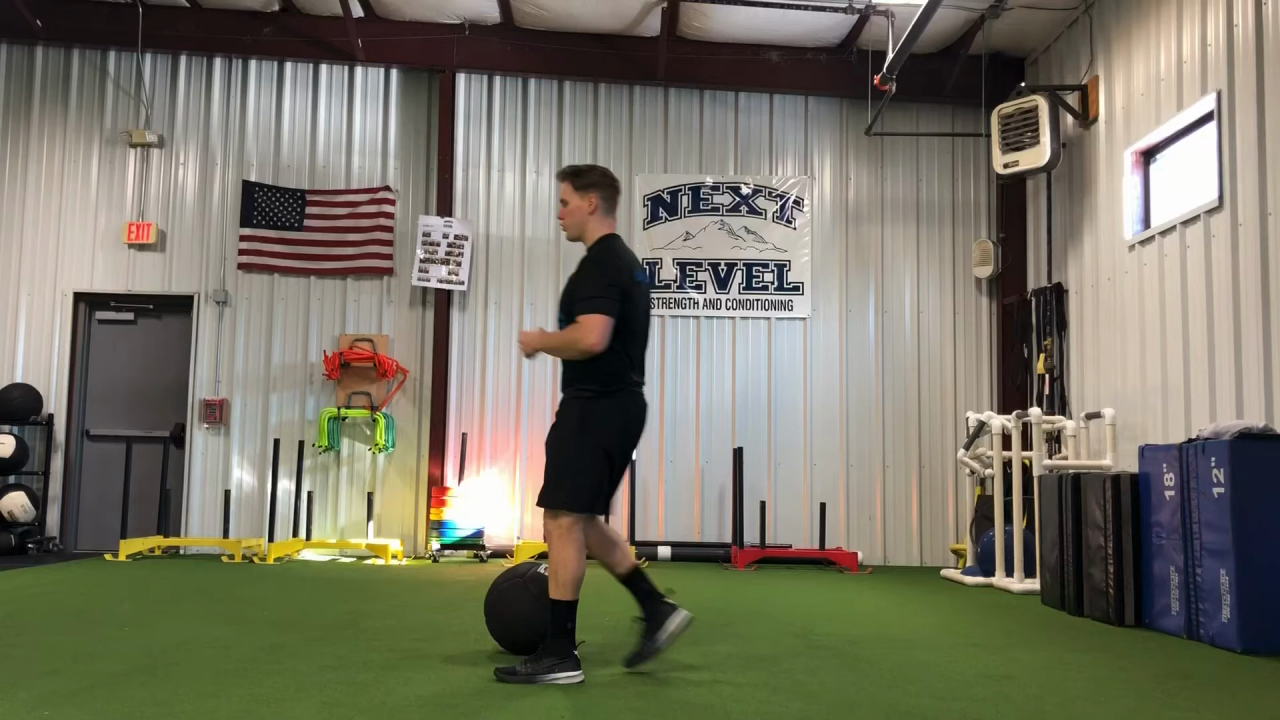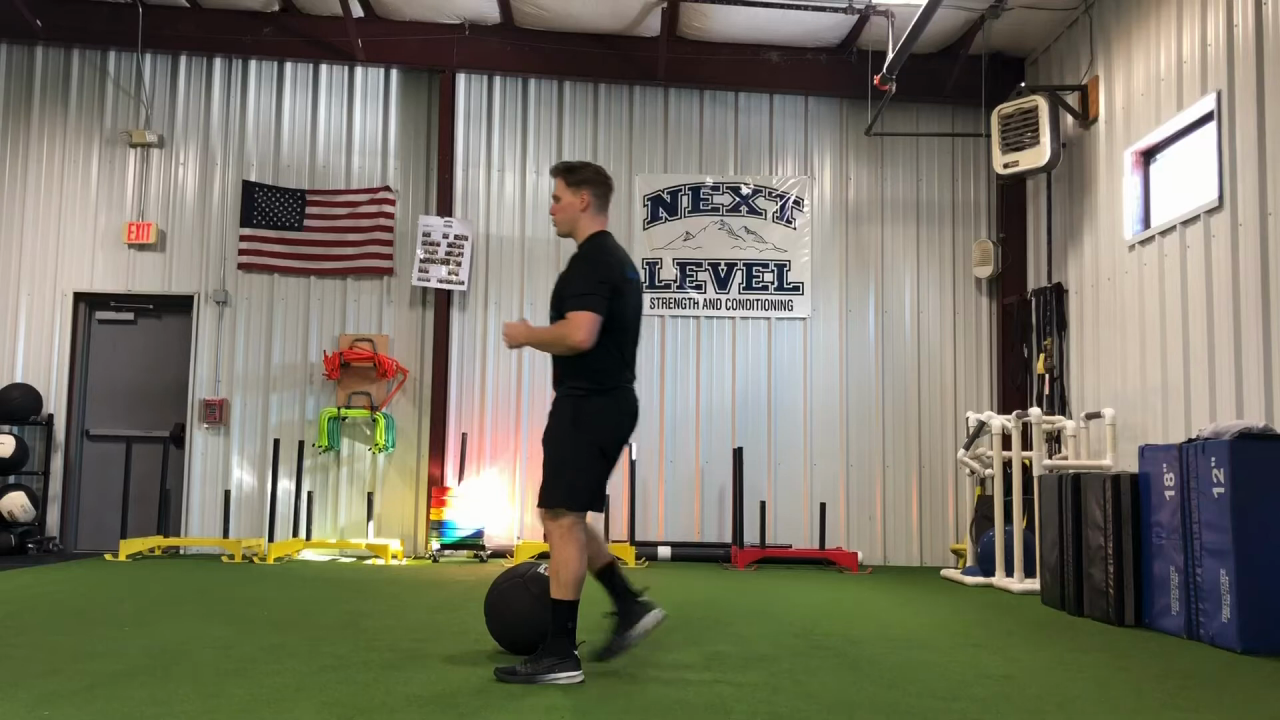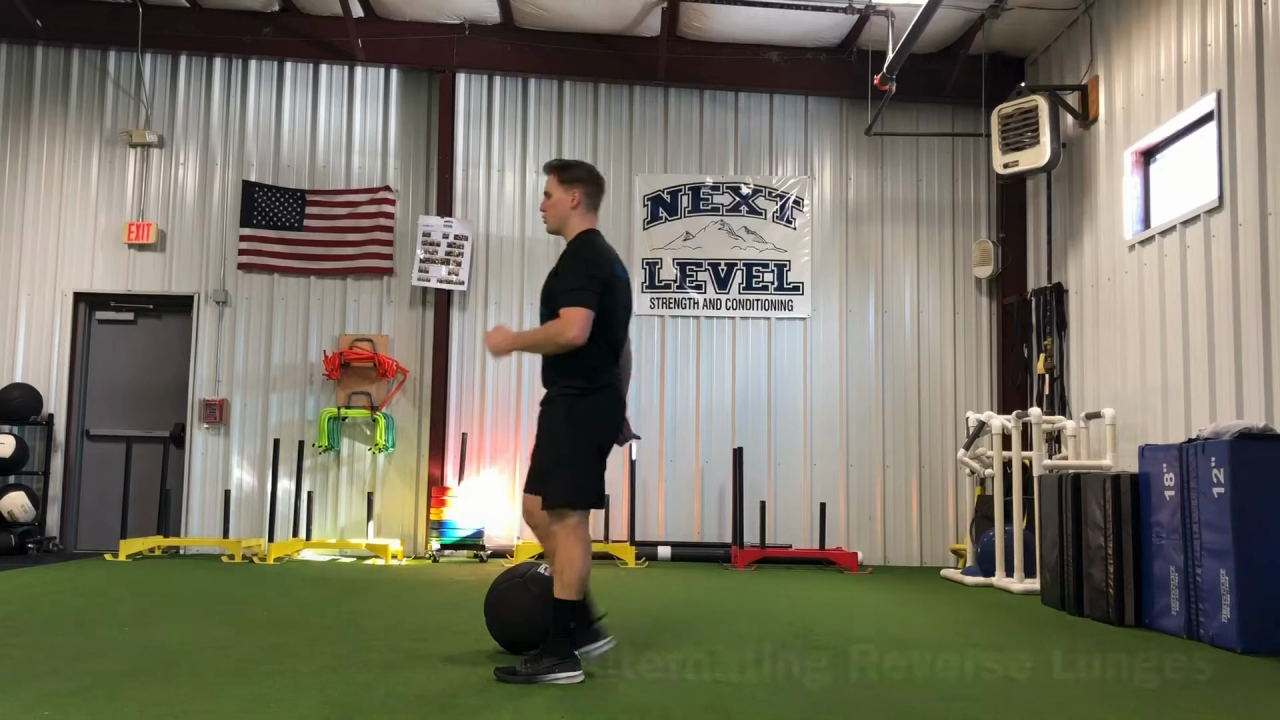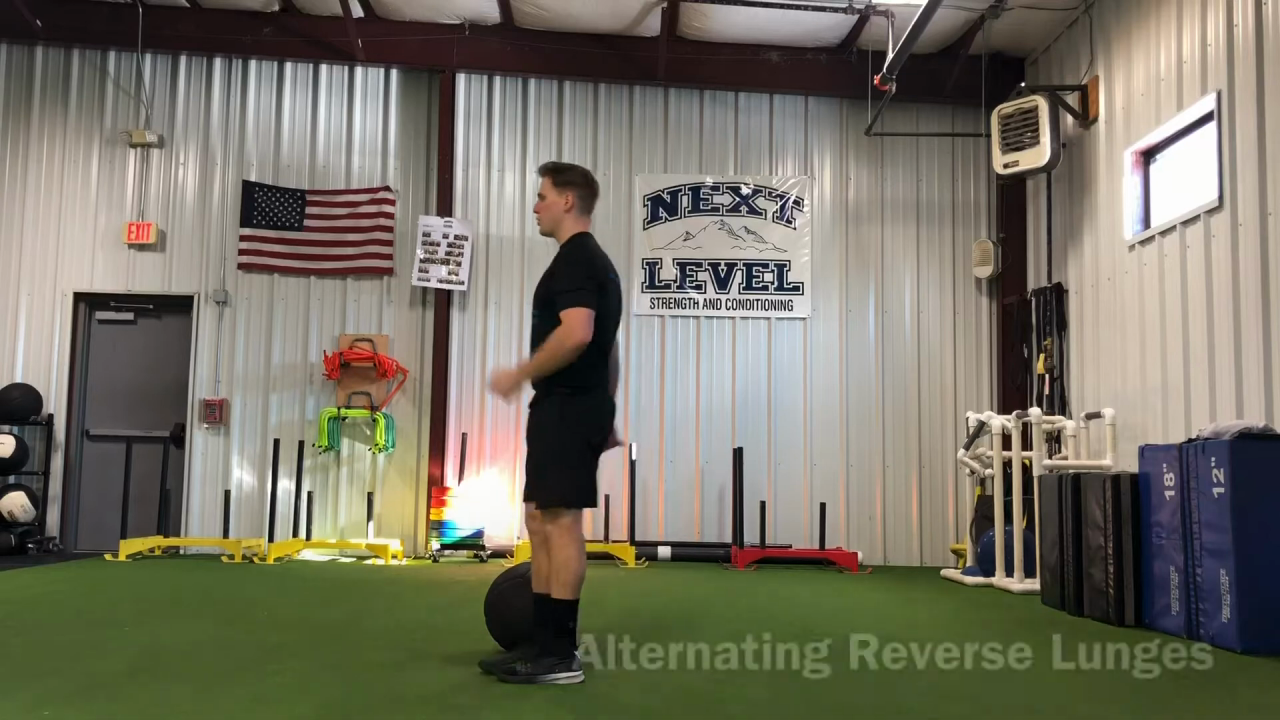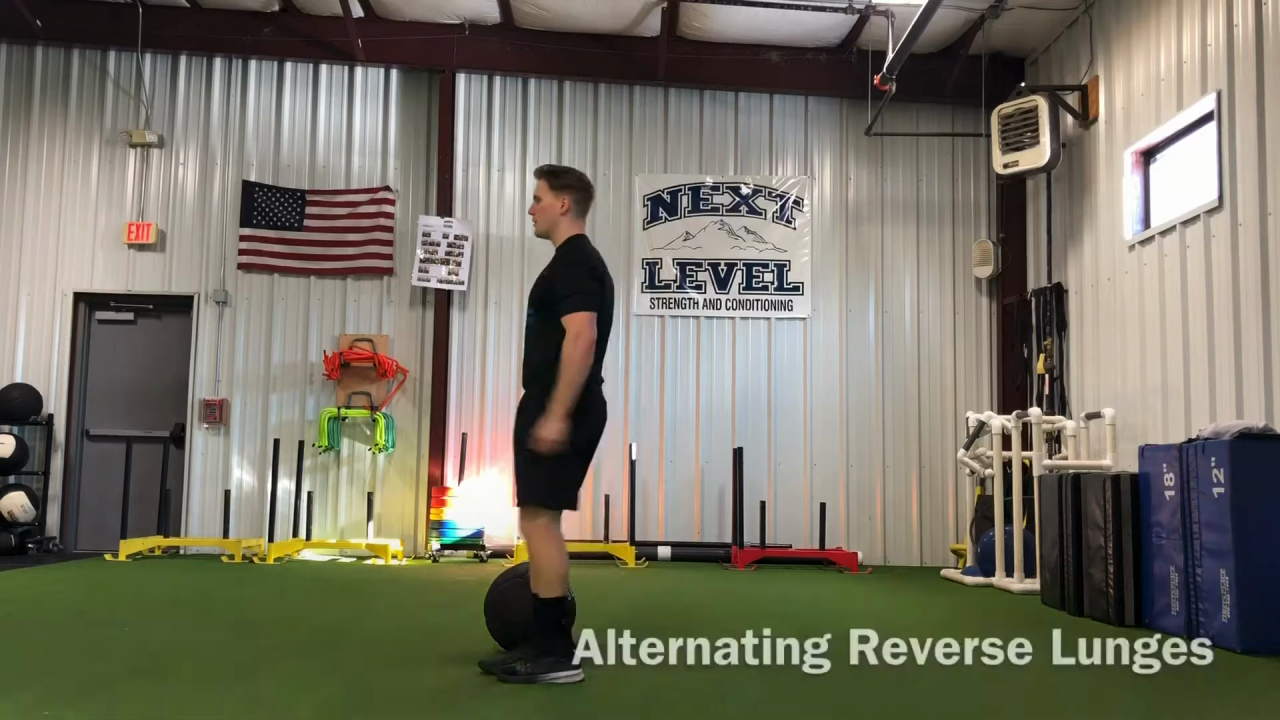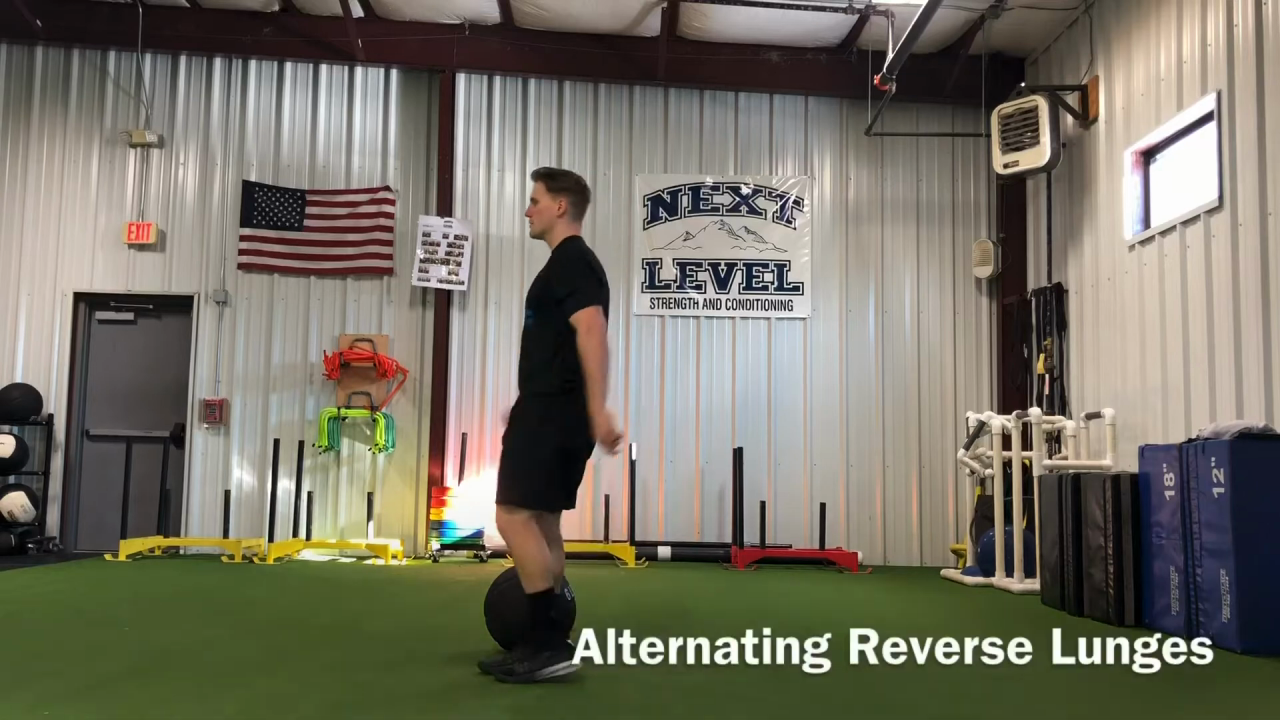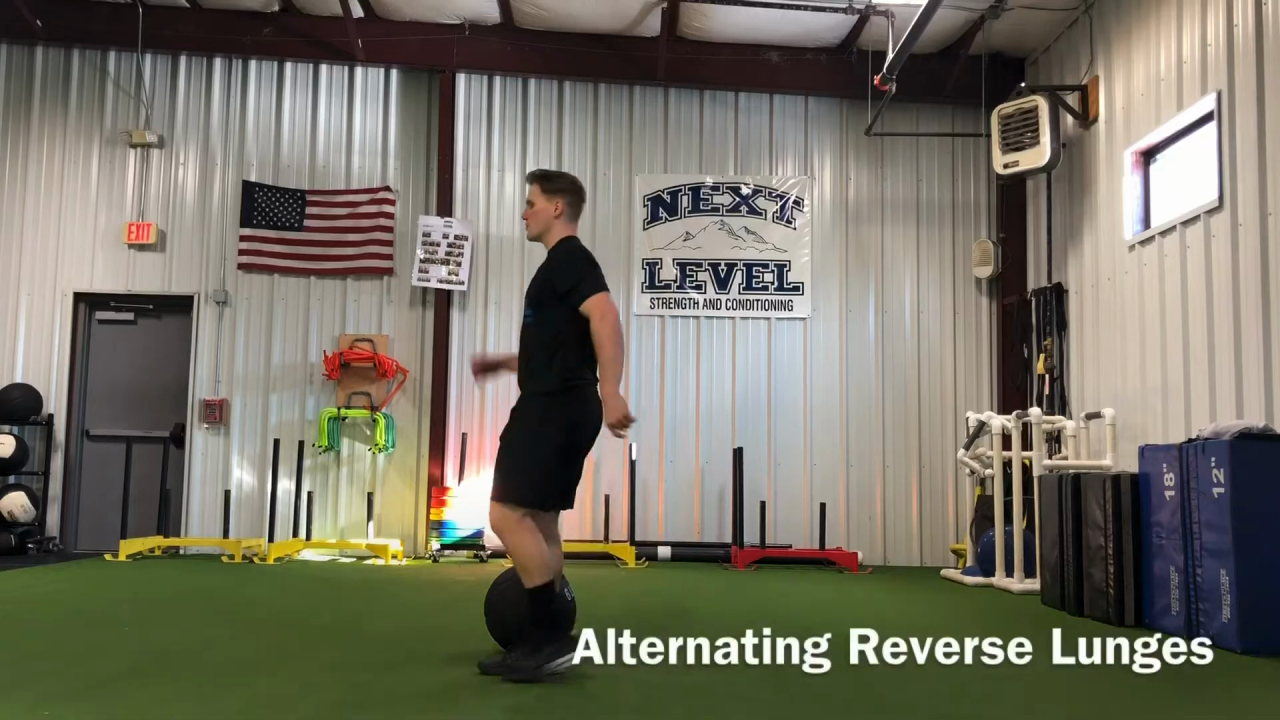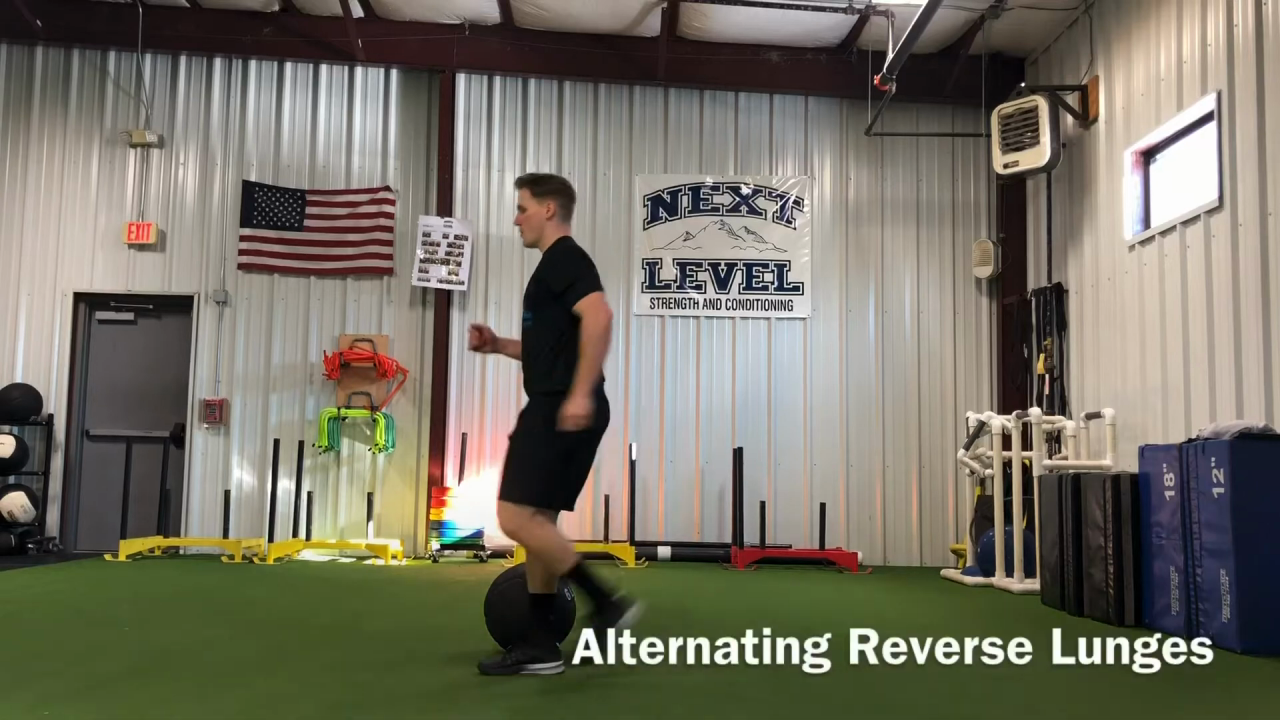
dt=0.1s
person 1, frame 1
left shoulder: (600, 263)
right shoulder: (626, 263)
left elbow: (592, 338)
left wrist: (540, 342)
left hip: (593, 409)
right hip: (617, 407)
left knee: (562, 524)
right knee: (582, 522)
left ankle: (560, 653)
right ankle: (656, 608)
person 1, frame 2
left shoulder: (591, 260)
right shoulder: (618, 260)
left elbow: (578, 335)
left wrist: (525, 334)
left hip: (586, 407)
right hip: (607, 405)
left knee: (561, 523)
right knee: (565, 518)
left ankle: (559, 654)
right ankle: (630, 605)
person 1, frame 3
left shoulder: (580, 256)
right shoulder: (605, 259)
left elbow: (572, 332)
right elbow: (619, 343)
left wrist: (513, 341)
right wrist: (619, 411)
left hip: (578, 406)
right hip: (593, 404)
left knee: (566, 523)
right knee: (539, 509)
left ankle: (561, 653)
right ankle: (580, 627)
person 1, frame 4
left shoulder: (575, 259)
right shoulder: (594, 261)
left elbow: (576, 334)
right elbow: (607, 347)
left wrist: (519, 374)
right wrist: (604, 416)
left hip: (566, 407)
right hip: (579, 407)
left knee: (560, 523)
right knee: (542, 522)
left ankle: (559, 654)
right ankle: (547, 639)
person 1, frame 5
left shoulder: (573, 260)
right shoulder: (581, 263)
left elbow: (581, 339)
left wrist: (555, 414)
left hip: (557, 413)
right hip: (565, 412)
left knee: (538, 524)
right knee: (541, 523)
left ankle: (558, 650)
right ankle: (544, 644)
person 1, frame 6
left shoulder: (569, 261)
right shoulder: (574, 264)
left elbow: (592, 332)
left wrist: (599, 408)
left hip: (551, 413)
right hip: (554, 412)
left knee: (515, 519)
right knee: (540, 525)
left ankle: (550, 642)
right ankle: (542, 641)
person 1, frame 7
left shoulder: (569, 258)
right shoulder: (564, 265)
left elbow: (606, 317)
left wrist: (609, 391)
right wrist: (505, 362)
left hip: (552, 410)
right hip: (549, 408)
left knee: (507, 516)
right knee: (535, 522)
left ankle: (555, 638)
right ankle: (543, 638)
person 1, frame 8
left shoulder: (564, 258)
right shoulder: (560, 265)
left elbow: (598, 317)
left wrist: (582, 393)
right wrist: (500, 345)
left hip: (561, 412)
right hip: (555, 411)
left knee: (516, 517)
right knee: (536, 521)
left ankle: (605, 604)
right ankle: (539, 642)
